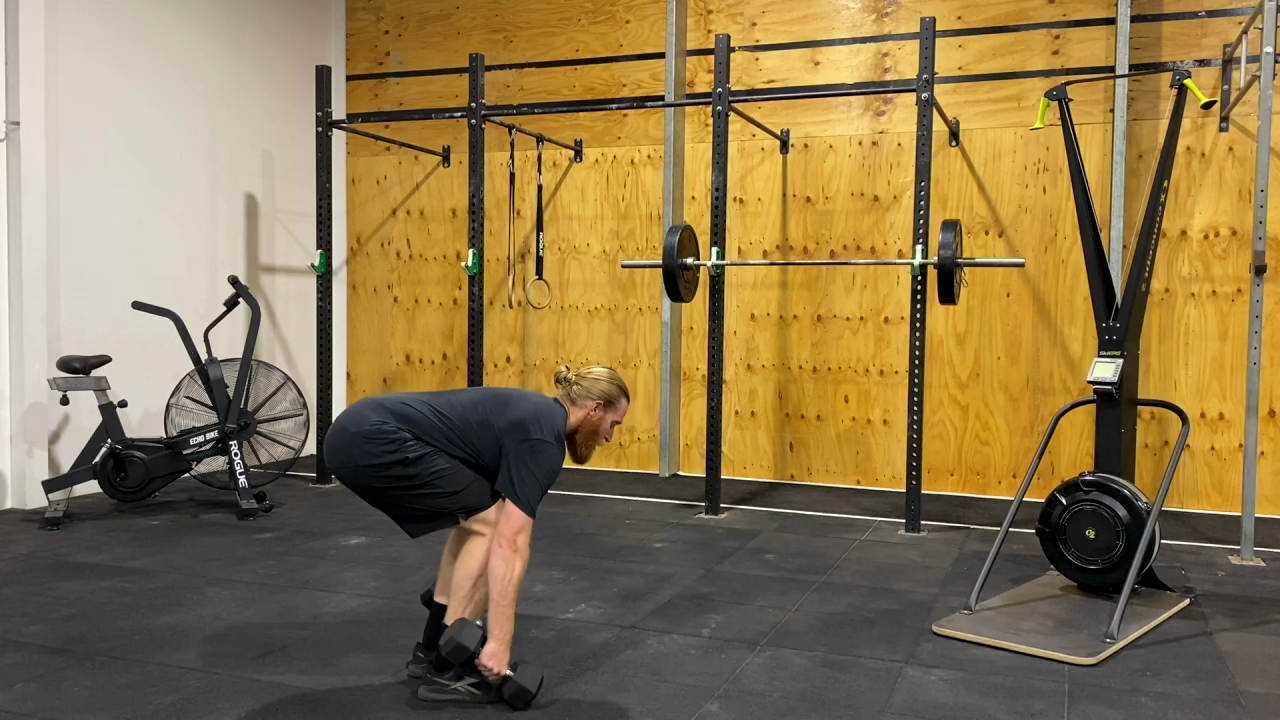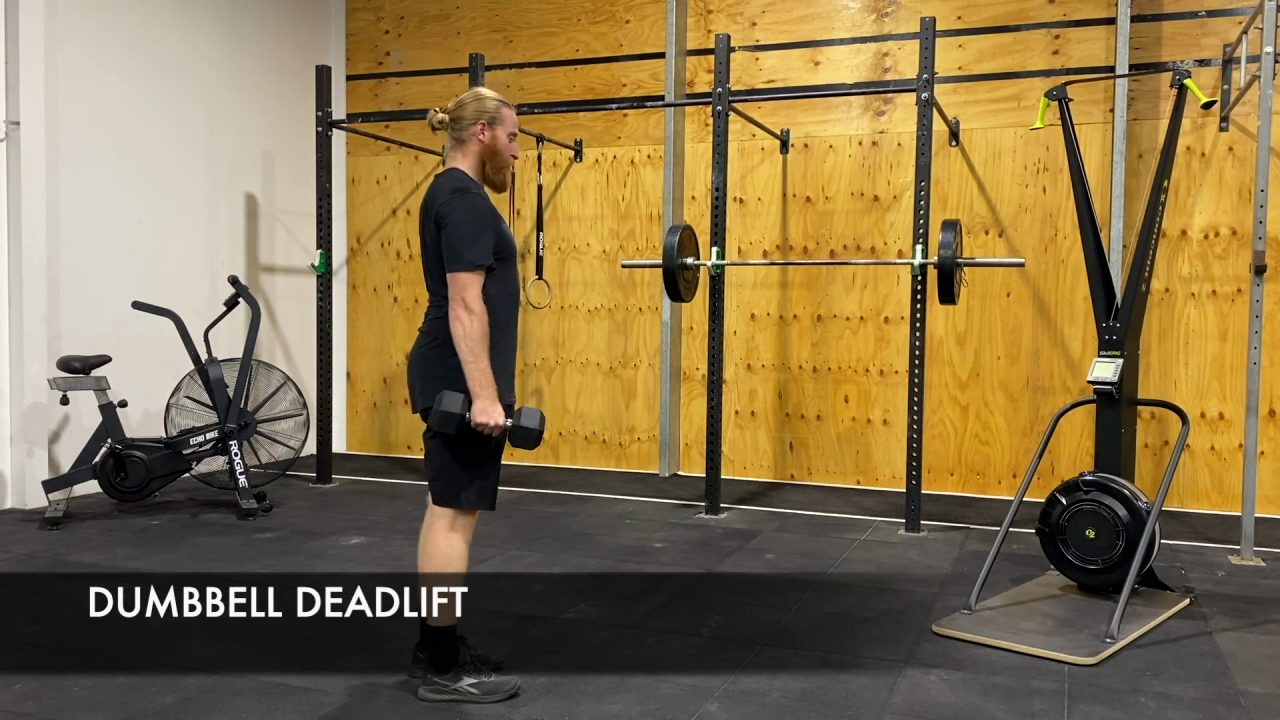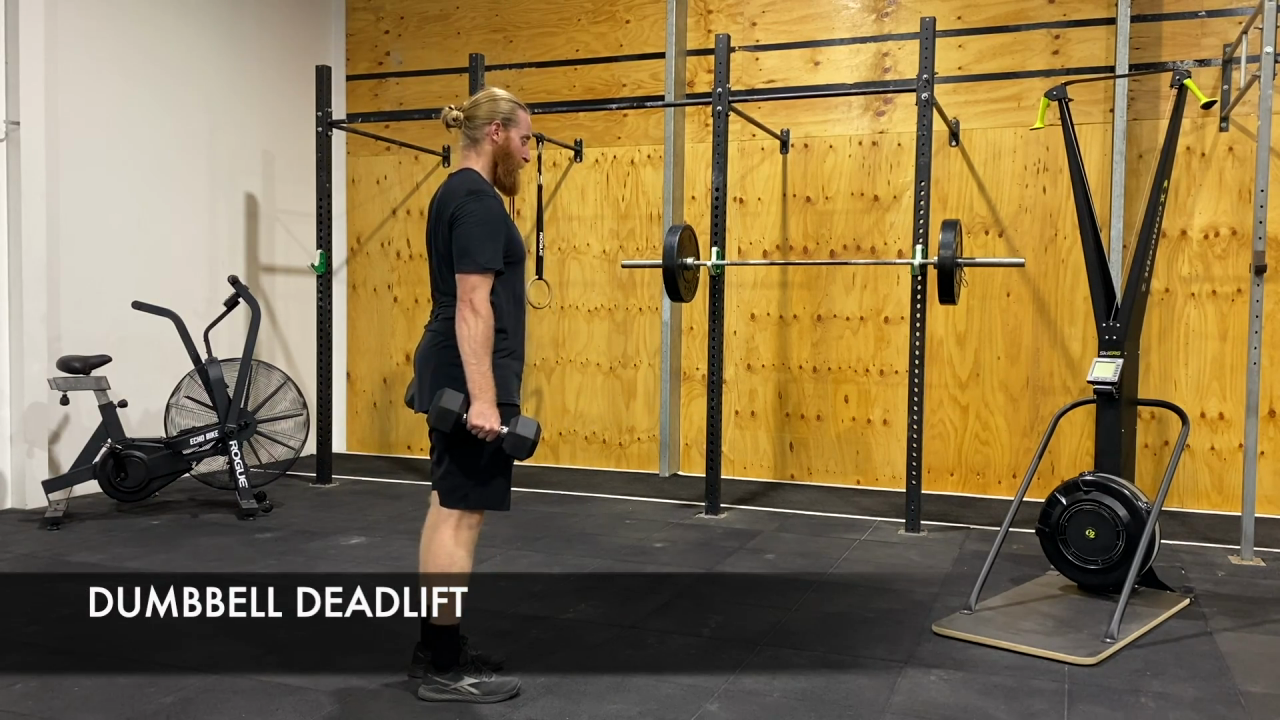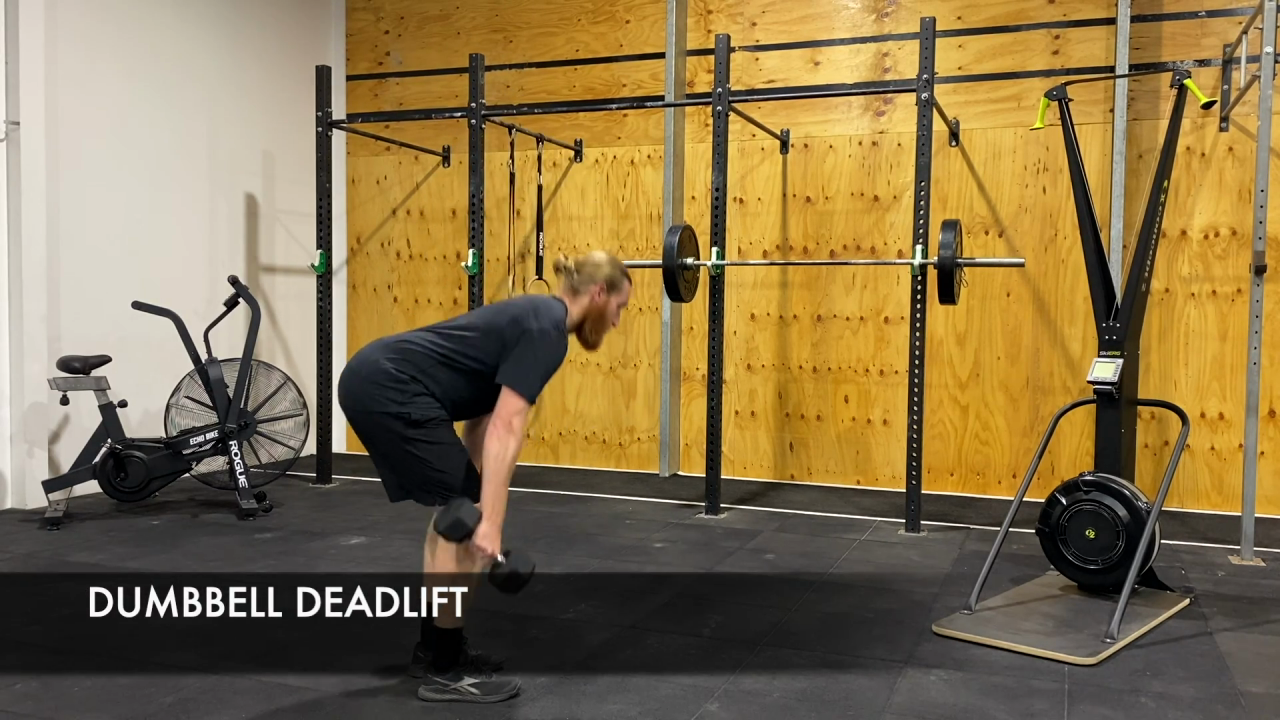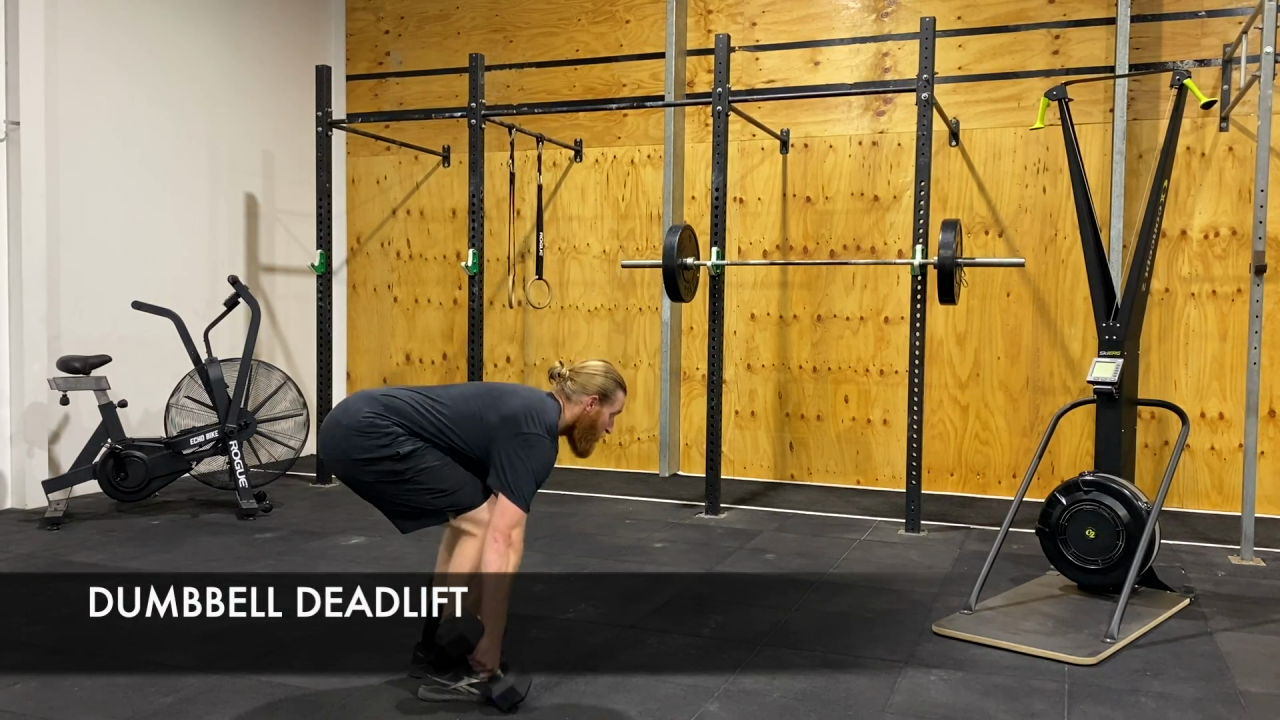
dt=1s
person 1, frame 1
left shoulder: (536, 415)
right shoulder: (541, 439)
right elbow: (510, 547)
right wrist: (499, 645)
left hip: (357, 435)
right hip: (372, 442)
left knee: (476, 516)
right knee: (488, 523)
left ankle: (435, 647)
right ankle: (447, 667)
person 1, frame 2
left shoulder: (451, 195)
right shoulder: (464, 198)
right elbow: (464, 303)
right wrist: (484, 394)
left hip: (450, 377)
right hip: (461, 380)
left knee: (447, 510)
right knee: (456, 514)
left ankle: (437, 647)
right ankle: (444, 667)
person 1, frame 3
left shoulder: (456, 194)
right shoulder: (478, 201)
right elbow: (472, 306)
right wrist: (484, 398)
left hip: (451, 374)
right hip: (469, 379)
left knee: (447, 508)
right knee: (461, 514)
left ankle: (438, 647)
right ankle: (444, 667)
person 1, frame 4
left shoulder: (536, 317)
right shoulder: (545, 334)
left elbow: (486, 412)
right elbow: (505, 429)
left wrist: (465, 478)
right wrist: (489, 525)
left hip: (370, 380)
right hip: (385, 390)
left knee: (454, 505)
left ankle: (436, 646)
right ankle: (444, 668)
person 1, frame 5
left shoulder: (530, 410)
right shoulder: (534, 435)
right elbow: (503, 539)
right wrist: (491, 641)
left hip: (354, 427)
right hip: (365, 436)
left knee: (471, 515)
right knee: (480, 521)
left ankle: (435, 646)
right ankle: (445, 667)
